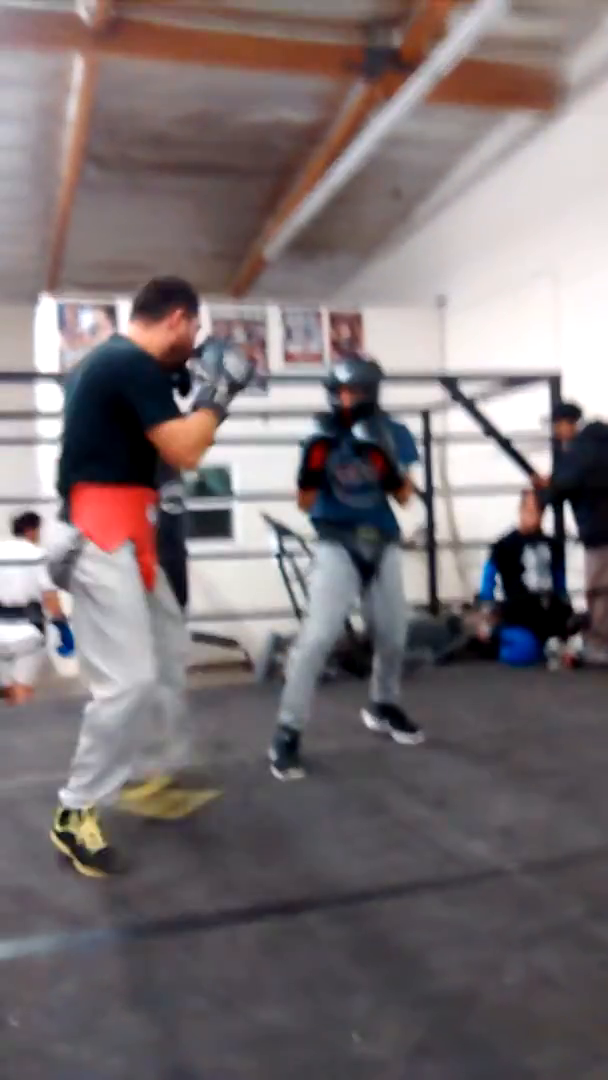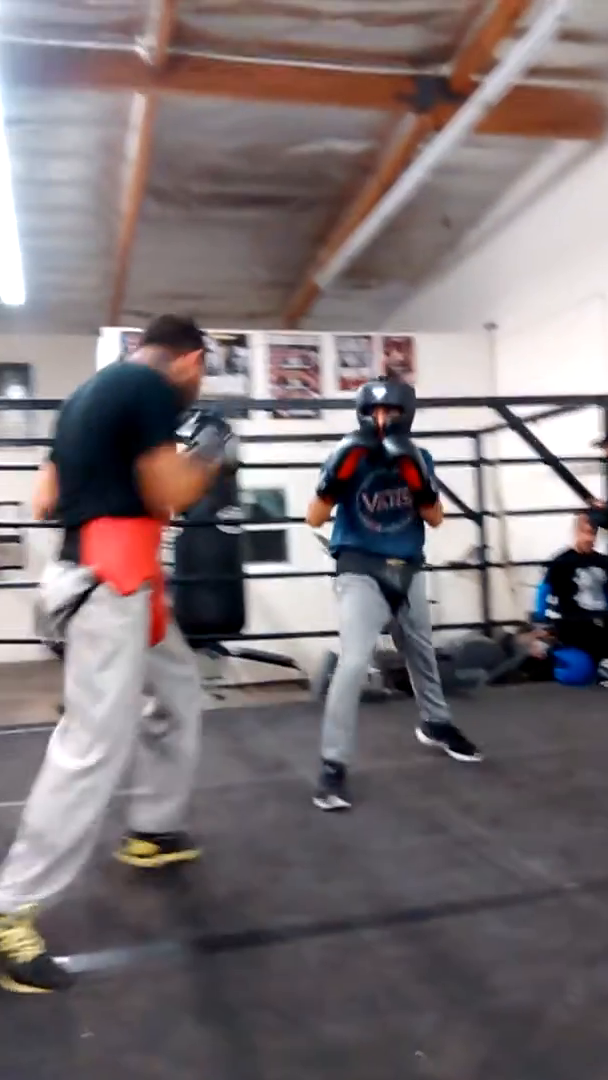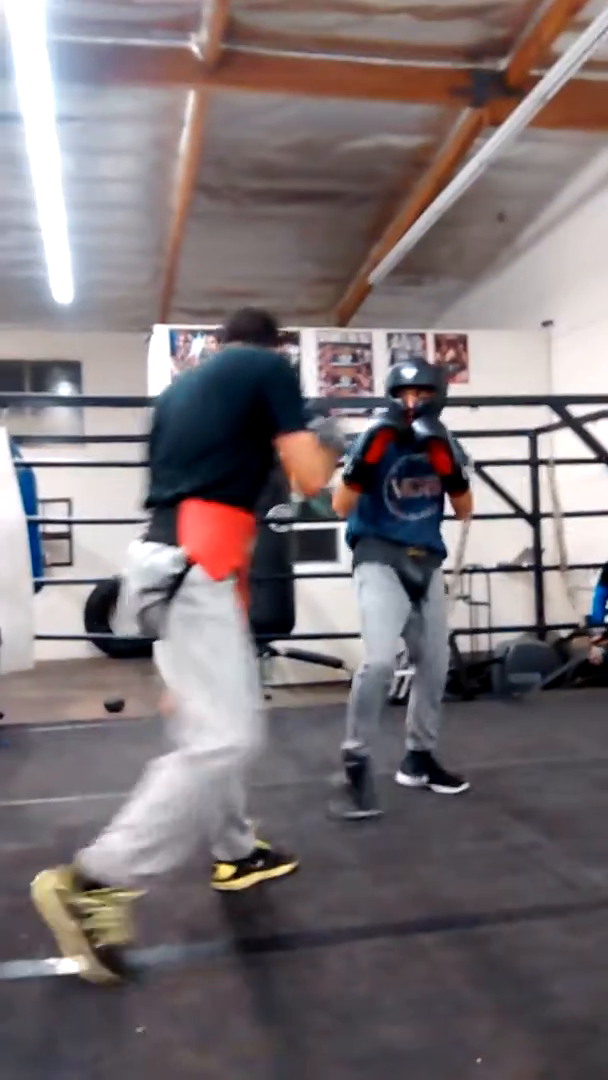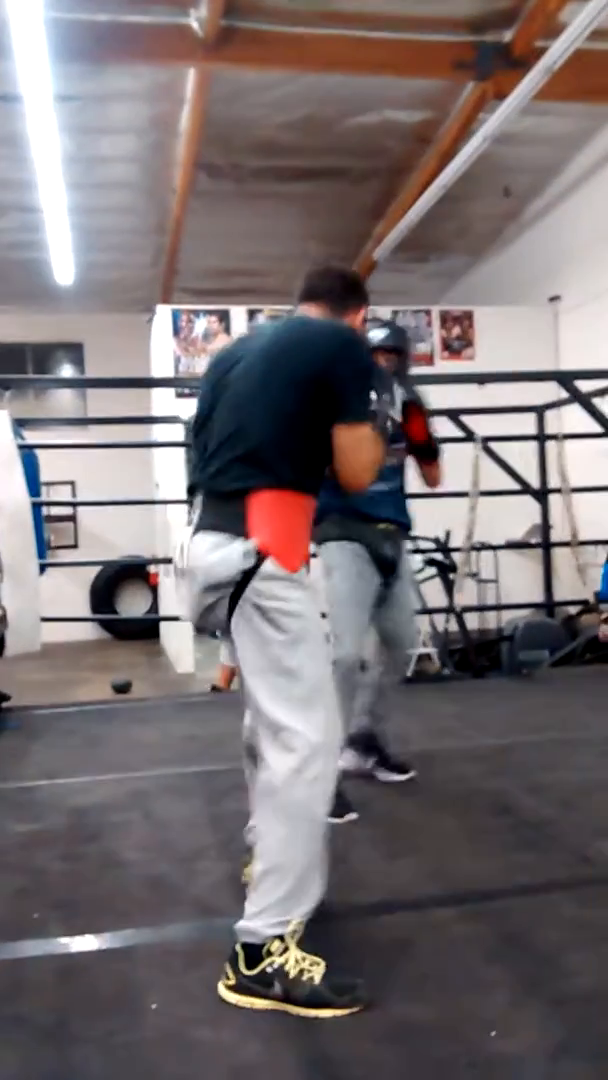
dt=0.4s
person 1, frame 1
left shoulder: (117, 361)
right shoulder: (131, 363)
right elbow: (184, 453)
left wrist: (191, 386)
right wrist: (219, 388)
left hip: (124, 536)
right hip: (104, 538)
left knee: (165, 654)
right knee: (128, 679)
left ankle: (146, 776)
right ankle: (77, 812)
person 1, frame 2
left shoulder: (89, 393)
right shoulder: (151, 385)
right elbow: (171, 494)
right wrist: (209, 456)
left hip: (116, 579)
right hip: (112, 581)
left knee: (181, 690)
right knee: (93, 747)
left ankle: (153, 830)
person 1, frame 3
left shoulder: (179, 388)
right shoulder: (270, 367)
right elbow: (309, 480)
right wrist: (327, 443)
left hip: (173, 556)
right hip: (198, 563)
left knee: (222, 718)
right knee: (223, 737)
left ankle: (235, 851)
right ankle: (92, 881)
person 1, frame 4
left shoulder: (235, 351)
right shoulder: (343, 344)
right elbow: (356, 474)
right wrist: (374, 421)
left hip: (214, 544)
right hip: (262, 554)
left knee: (273, 710)
right knee: (305, 740)
left ankle: (270, 845)
right ankle: (263, 951)
person 2, frame 1
left shoulder: (395, 434)
right shoulder: (324, 435)
left elbow: (405, 496)
right elbow: (305, 503)
left wrist: (386, 457)
right wrist: (311, 462)
left hip: (382, 543)
right hip: (337, 543)
left knee: (392, 636)
right knee: (317, 636)
left ankle: (383, 706)
right ankle: (288, 732)
person 2, frame 2
left shoulder: (418, 458)
right shoulder: (351, 457)
left elbow: (434, 518)
right elbow: (315, 518)
left wrist: (415, 473)
right wrist: (338, 471)
left hip: (408, 571)
right hip: (361, 571)
left knee: (422, 654)
right knee: (353, 664)
left ankle: (436, 724)
right ankle: (333, 766)
person 2, frame 3
left shoulder: (442, 445)
right shoulder: (377, 440)
left elbow: (464, 509)
right elbow: (342, 506)
left wrist: (446, 458)
right wrist: (367, 454)
left hip: (426, 563)
right hip: (380, 560)
left knee: (434, 665)
right knee: (379, 661)
left ankle: (419, 757)
right ankle: (357, 761)
person 2, frame 4
left shoulder: (404, 411)
left elbow: (433, 478)
left wrist: (418, 428)
left hip: (391, 539)
right hip: (346, 537)
left knee: (399, 644)
right knee: (350, 653)
left ankle: (362, 739)
